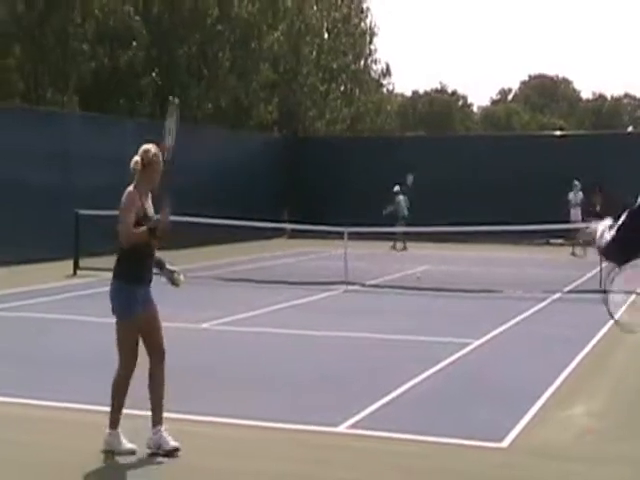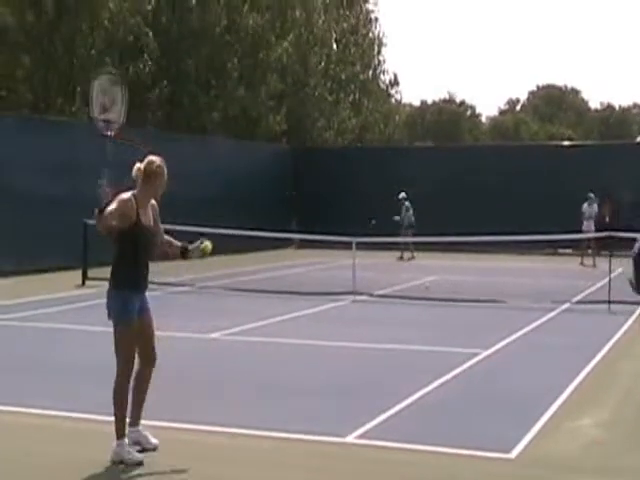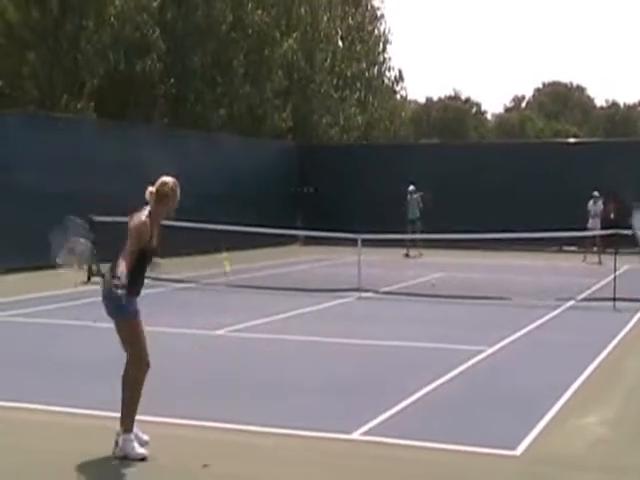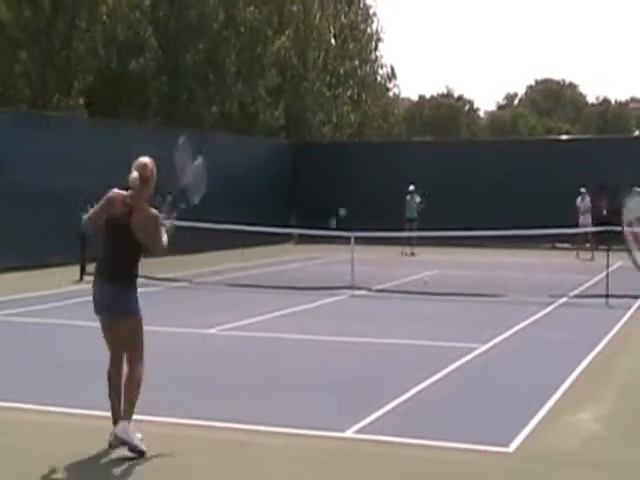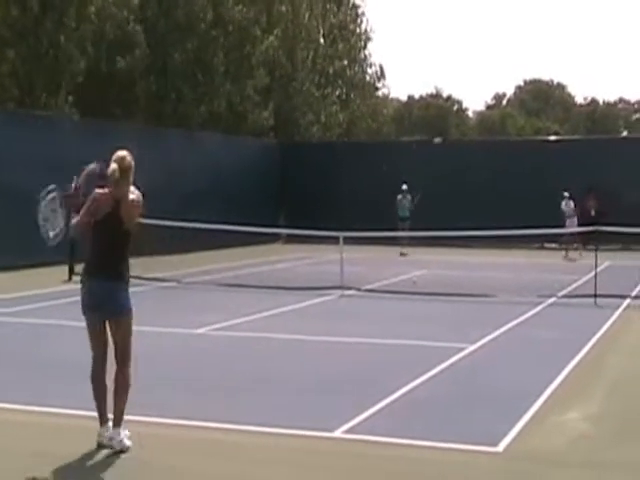
dt=0.3s
person 1, frame 1
left shoulder: (146, 195)
right shoulder: (132, 196)
right elbow: (125, 239)
left wrist: (163, 266)
right wrist: (153, 227)
left hip: (141, 287)
right hip: (127, 288)
left knee: (158, 356)
right knee: (128, 363)
left ankle: (157, 432)
right ankle: (113, 434)
person 1, frame 2
left shoulder: (151, 207)
right shoulder: (126, 202)
right elbow: (103, 223)
left wrist: (186, 251)
right wrist: (102, 217)
left hip: (138, 294)
right hip: (122, 294)
left knee: (148, 359)
right knee: (126, 368)
left ankle: (133, 428)
right ankle: (120, 443)
person 1, frame 3
left shoulder: (153, 218)
right shoulder: (142, 223)
right elbow: (125, 259)
right wrist: (119, 281)
left hip: (125, 294)
right hip: (121, 295)
left knee: (134, 361)
right knee: (140, 363)
left ankle: (127, 428)
right ankle: (125, 439)
person 1, frame 4
left shoulder: (114, 197)
right shoulder: (150, 217)
left elbow: (88, 222)
right elbow: (157, 247)
right wrist: (164, 233)
left hip: (101, 286)
right hip: (123, 291)
left knee: (116, 357)
right knee: (135, 361)
left ankle: (117, 426)
right ankle: (125, 425)
person 1, frame 5
left shoulder: (98, 197)
right shoulder: (135, 203)
left elbow: (76, 227)
right wrist: (125, 184)
left hip: (91, 285)
right hip: (115, 288)
left knee: (99, 357)
right knee: (123, 362)
left ankle: (104, 428)
right ankle: (116, 431)
